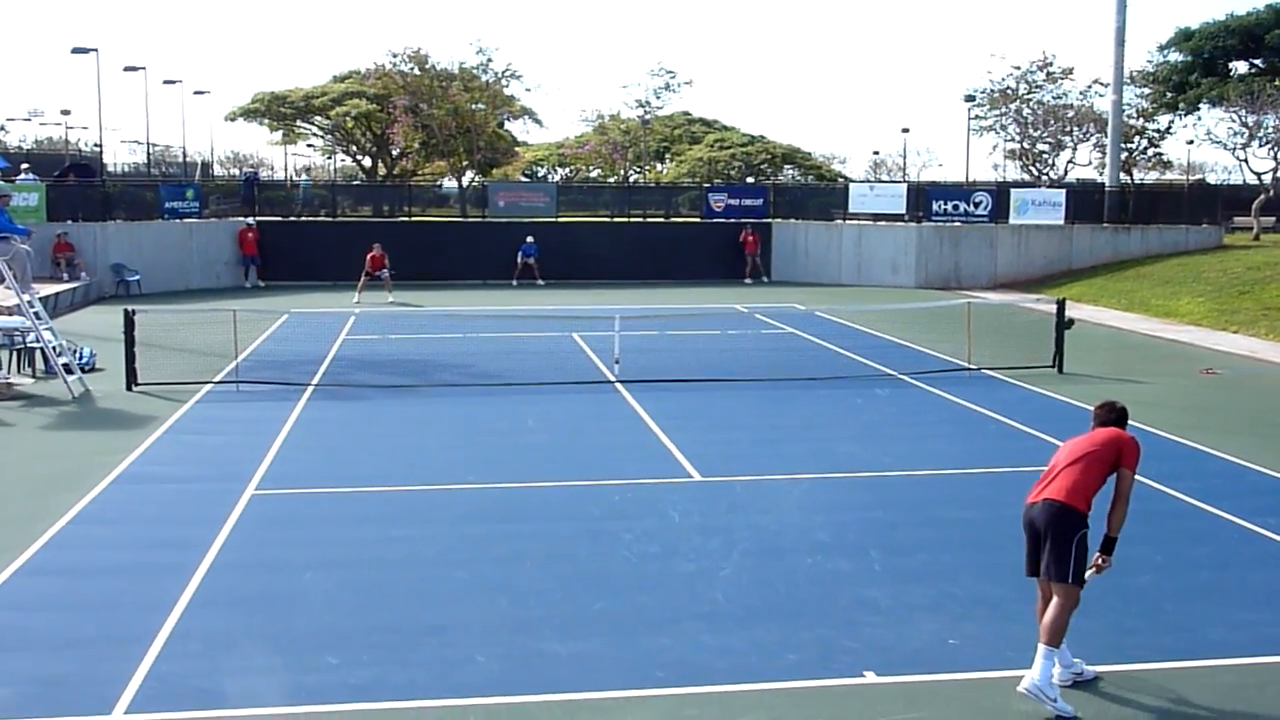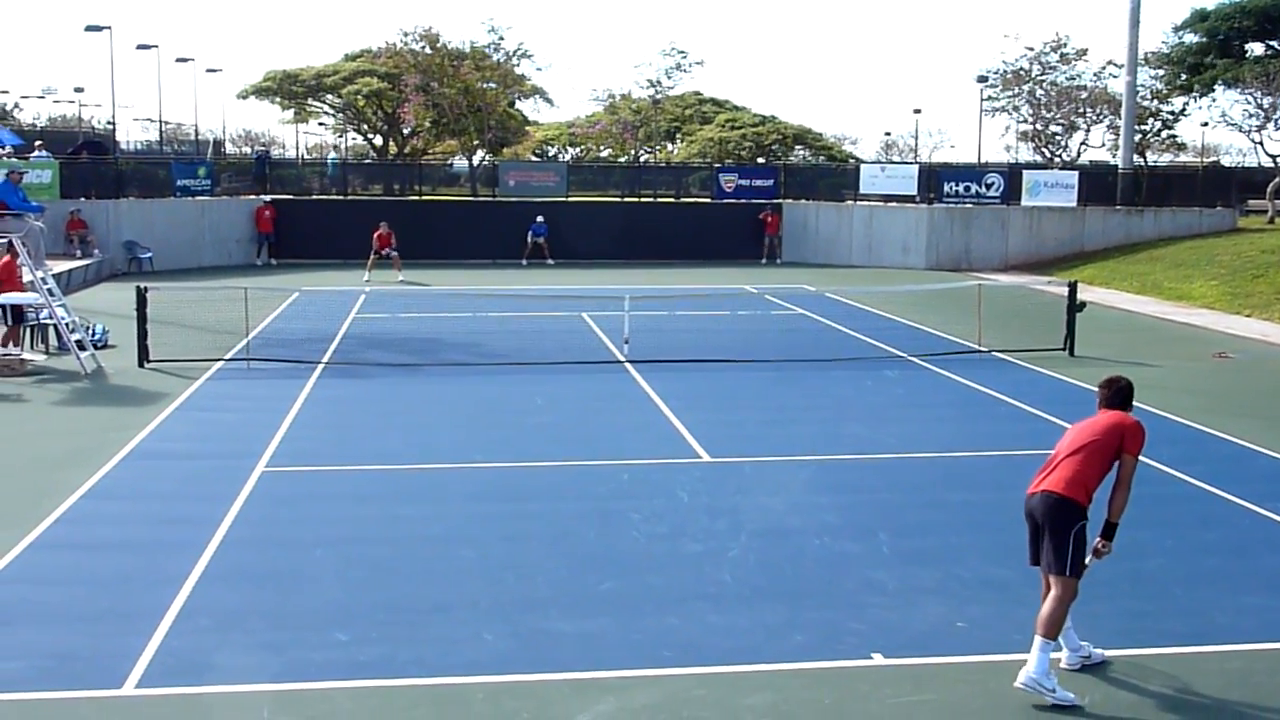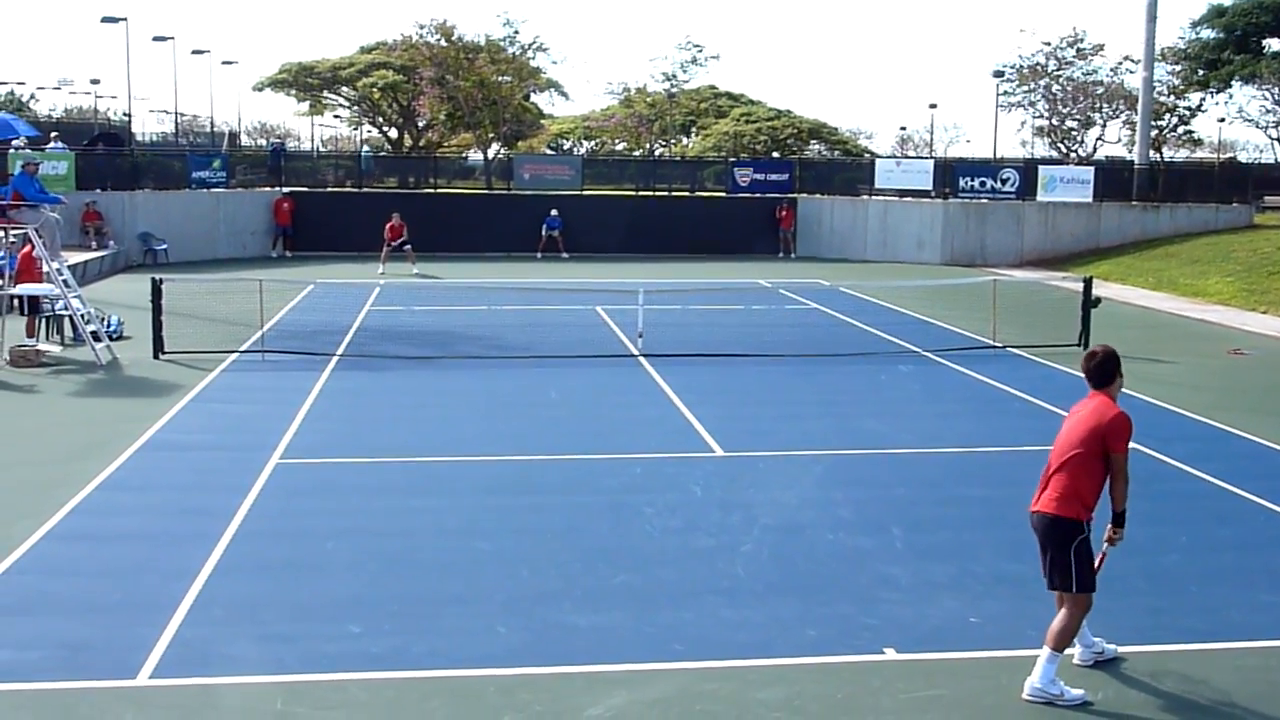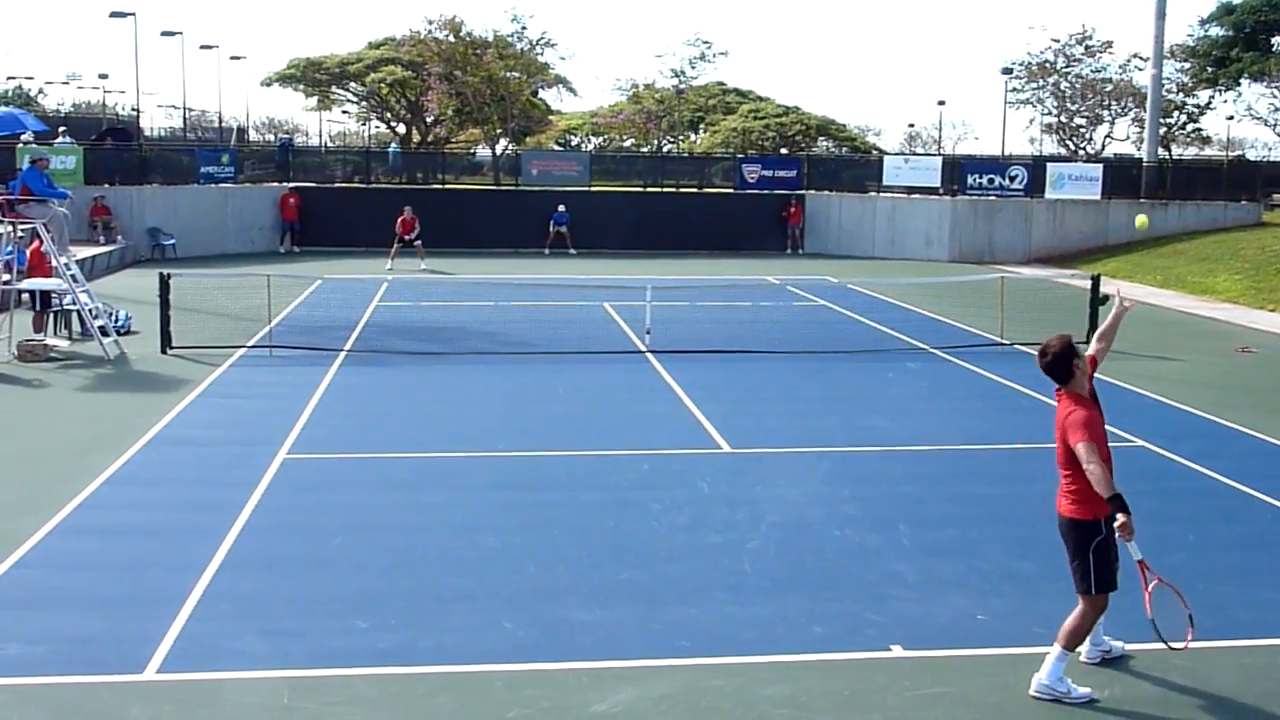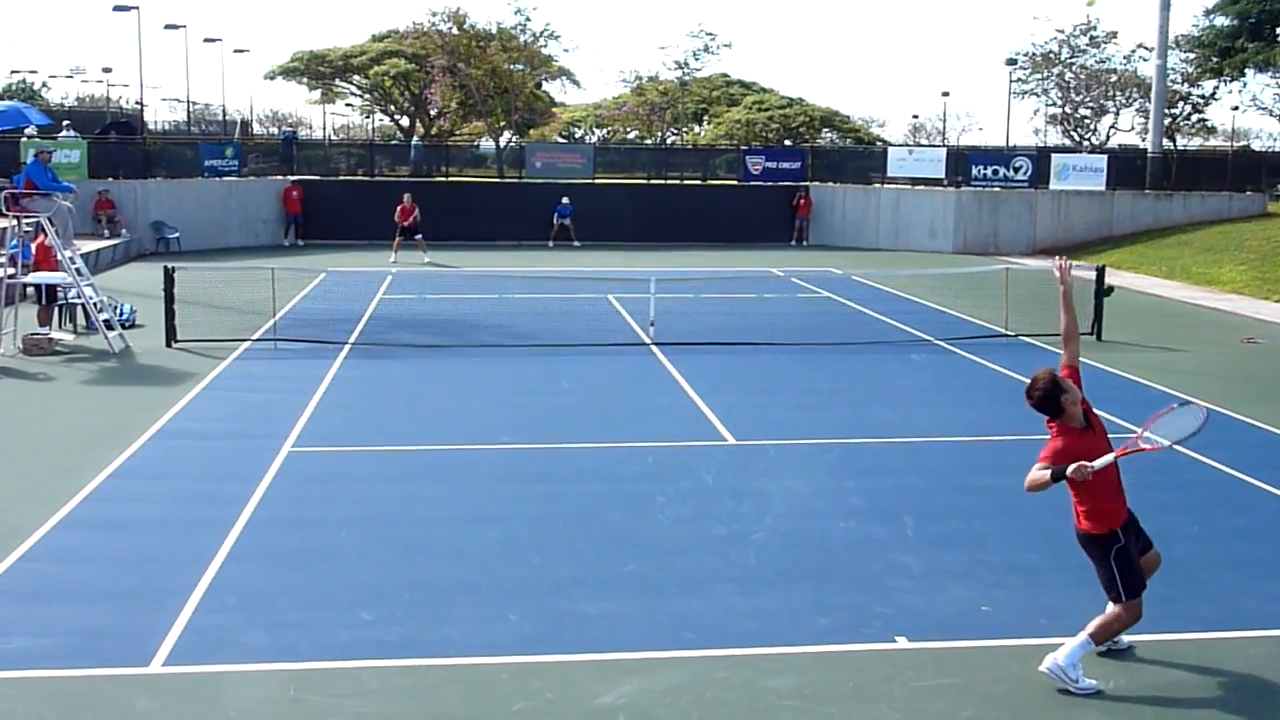
dt=0.4s
person 1, frame 1
left shoulder: (1076, 441)
right shoulder: (1127, 442)
right elbow: (1121, 499)
left wrist: (1072, 564)
right wrist: (1107, 548)
left hip: (1033, 507)
right hip: (1063, 511)
left knee: (1049, 593)
right knee: (1066, 597)
left ankle: (1064, 666)
right ankle: (1039, 677)
person 1, frame 2
left shoulder: (1083, 424)
right shoulder: (1132, 427)
right elbow: (1122, 486)
right wrist: (1107, 534)
left hip: (1035, 496)
right hip: (1063, 501)
left knee: (1053, 581)
right knee: (1063, 588)
left ankle: (1074, 650)
right ankle: (1036, 671)
person 1, frame 3
left shoulder: (1082, 409)
right shoulder: (1116, 418)
right elbow: (1119, 477)
left wrist: (1106, 515)
right wrist: (1117, 521)
left hip: (1043, 509)
right hip: (1065, 516)
left knee: (1069, 591)
right knee: (1077, 601)
left ankle: (1087, 647)
right ankle: (1040, 681)
person 1, frame 4
left shoulder: (1077, 387)
right shoulder: (1077, 414)
left elbow: (1100, 344)
right elbow: (1093, 462)
left wrist: (1119, 310)
right wrist: (1120, 508)
left hip: (1085, 513)
right hip: (1085, 518)
left knee: (1108, 578)
right knee: (1093, 601)
left ankle: (1094, 643)
right ankle: (1049, 678)
person 1, frame 5
left shoulder: (1071, 394)
right shoulder: (1062, 443)
left elbow: (1071, 340)
right elbow: (1030, 482)
left wrist: (1066, 290)
right wrist: (1064, 472)
left hip: (1119, 517)
right hip: (1102, 530)
left knee: (1150, 562)
right knee: (1129, 611)
left ankle: (1105, 634)
right ankle: (1063, 660)
